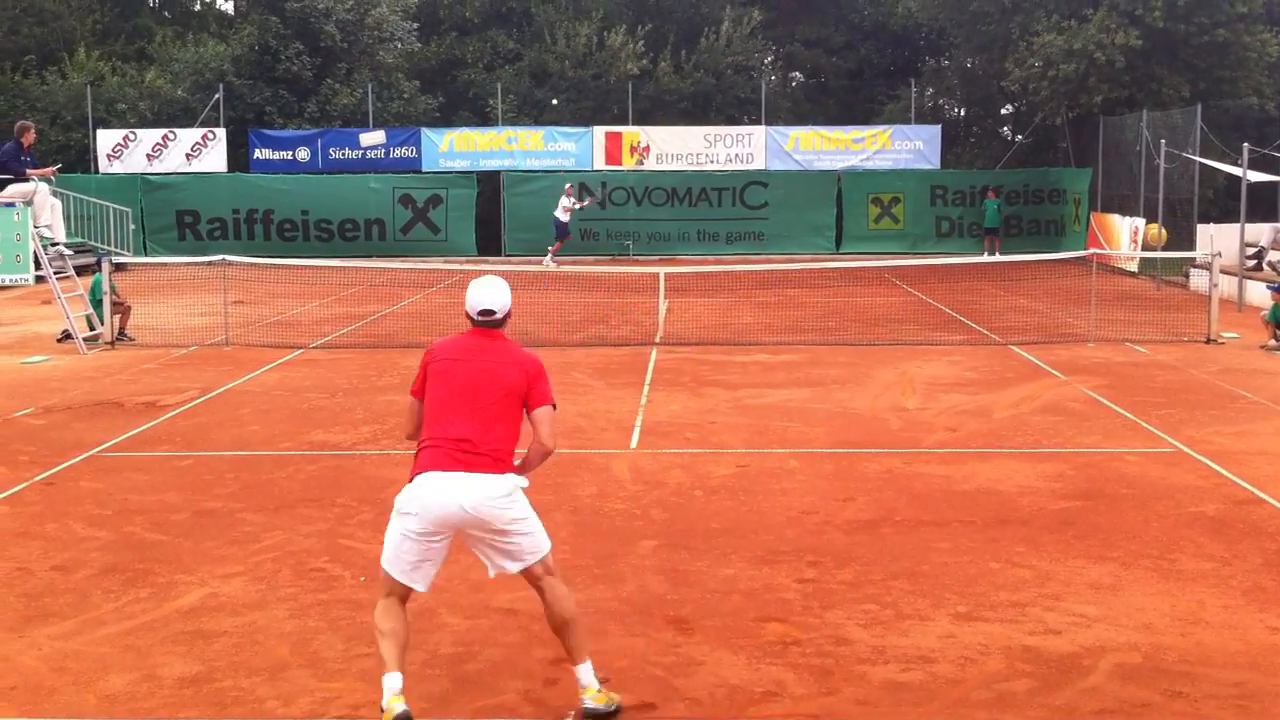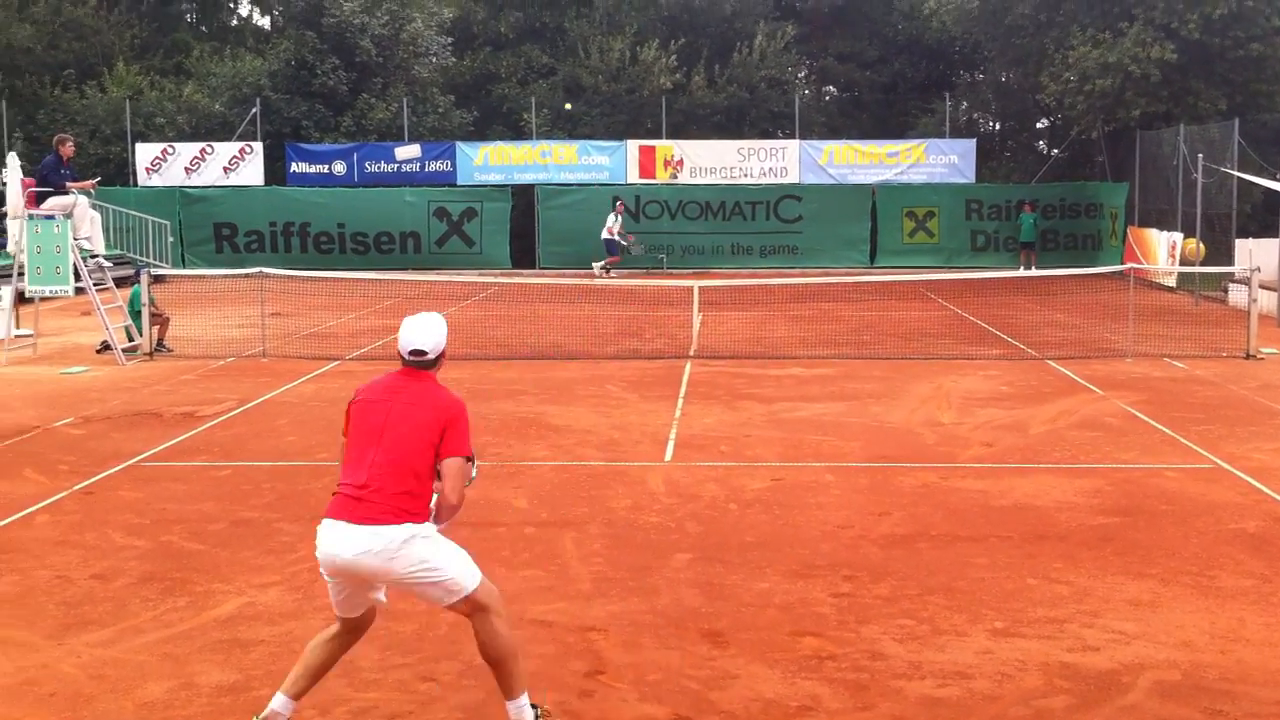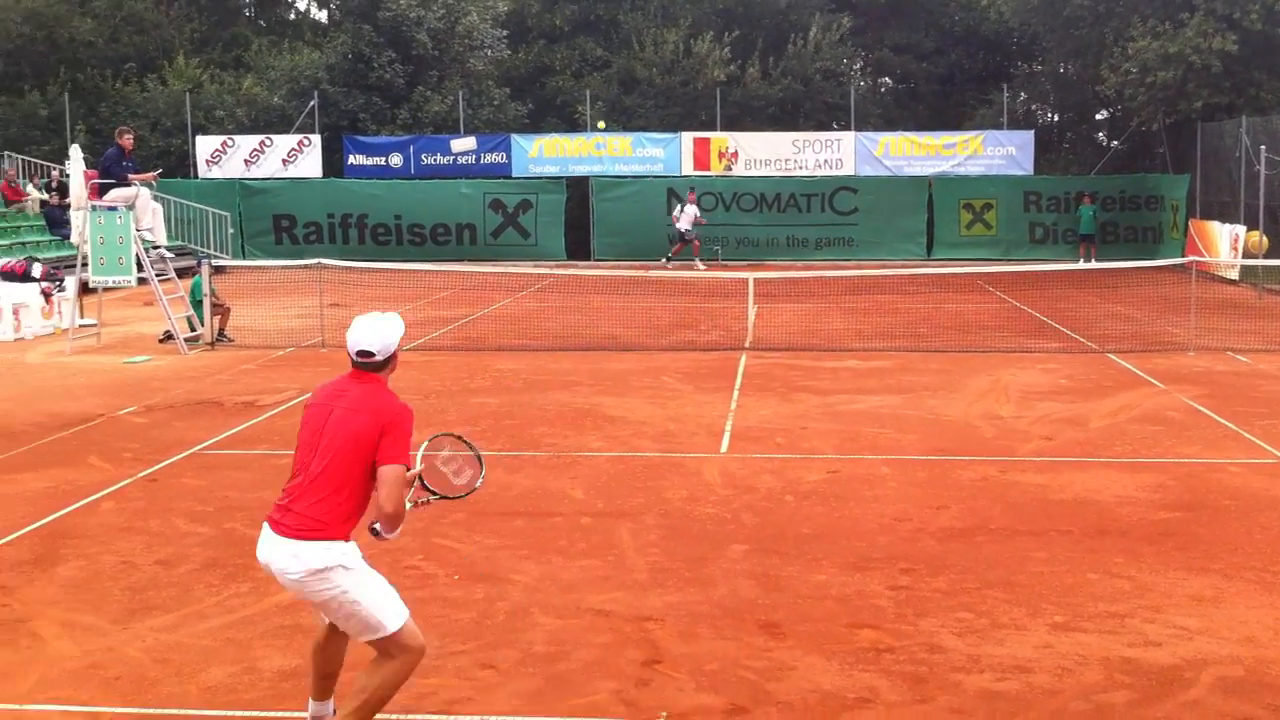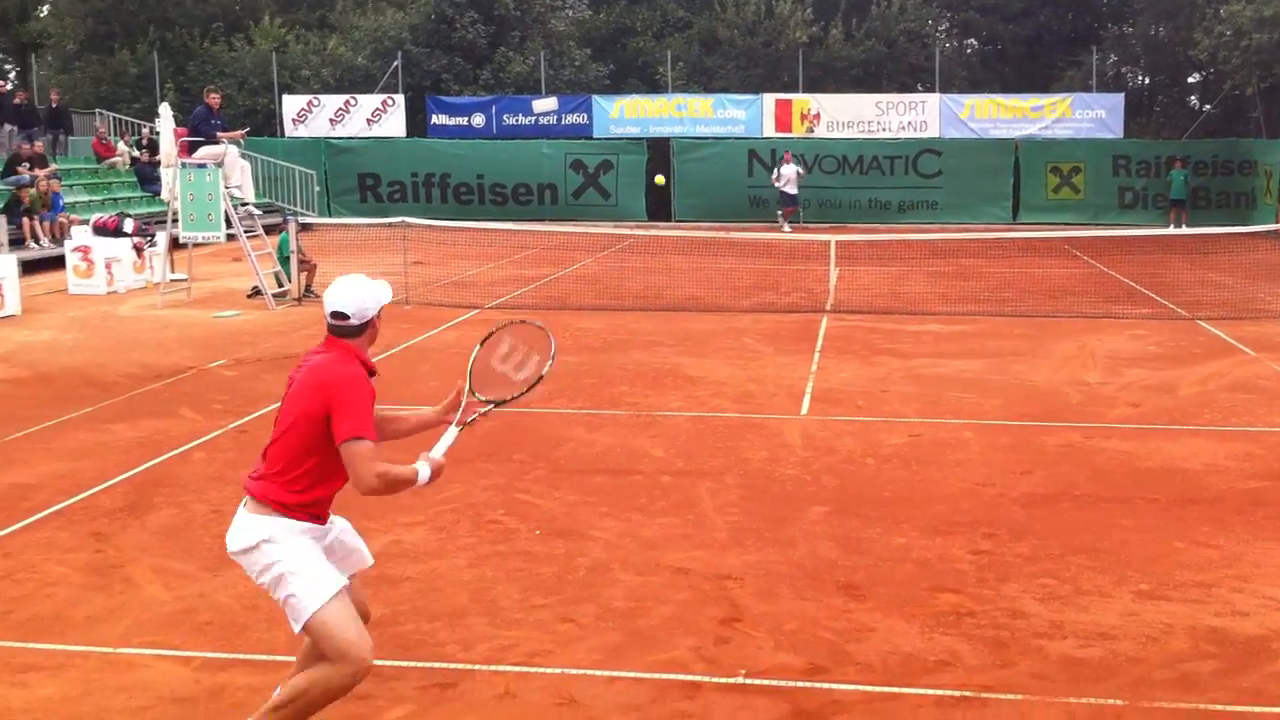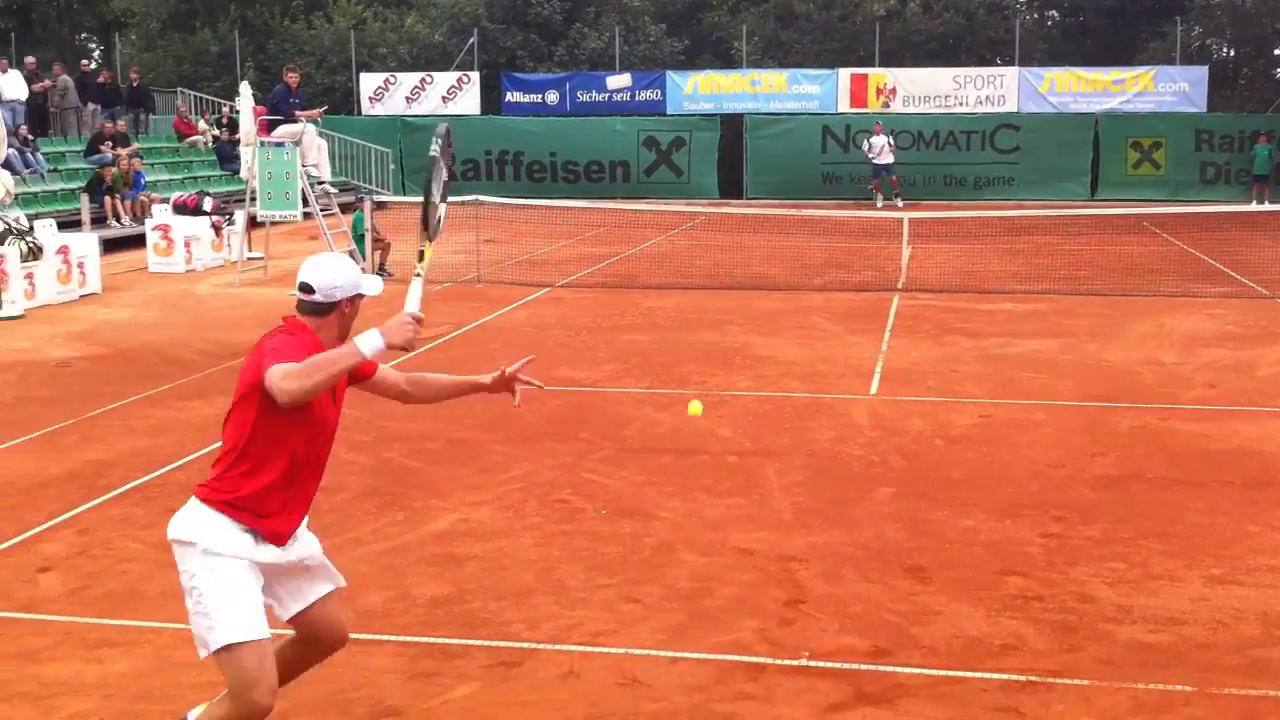
dt=0.2s
person 1, frame 1
left shoulder: (437, 352)
right shoulder: (528, 364)
left elbow: (411, 428)
right elbow: (546, 443)
right wrist: (519, 470)
left hip: (428, 489)
right hip: (492, 489)
left knee: (391, 597)
right knee: (548, 580)
person 1, frame 2
left shoulder: (364, 393)
right shoulder: (450, 407)
right elbow: (452, 497)
right wrist: (437, 519)
left hip: (335, 535)
right hip: (395, 537)
left knee: (351, 622)
right knee: (487, 607)
person 1, frame 3
left shoulder: (323, 395)
right shoulder: (393, 410)
right elbow: (389, 505)
left wrist: (400, 477)
right wrist: (388, 529)
left hip: (278, 540)
right hip: (315, 553)
left knee: (343, 618)
right knee: (407, 649)
person 1, frame 4
left shoulder: (323, 359)
right shoulder: (347, 378)
left elbow: (369, 429)
right elbow: (368, 478)
left wrist: (440, 414)
right wrist: (424, 471)
left hip: (303, 522)
right hip: (273, 534)
left knee: (355, 616)
right knee: (352, 660)
person 1, frame 5
left shoulder: (328, 352)
right shoulder: (280, 345)
left elbow: (404, 388)
right elbow: (287, 389)
left wrist: (486, 383)
right wrist: (374, 339)
left hip: (279, 535)
right hip: (220, 536)
left knee: (330, 635)
